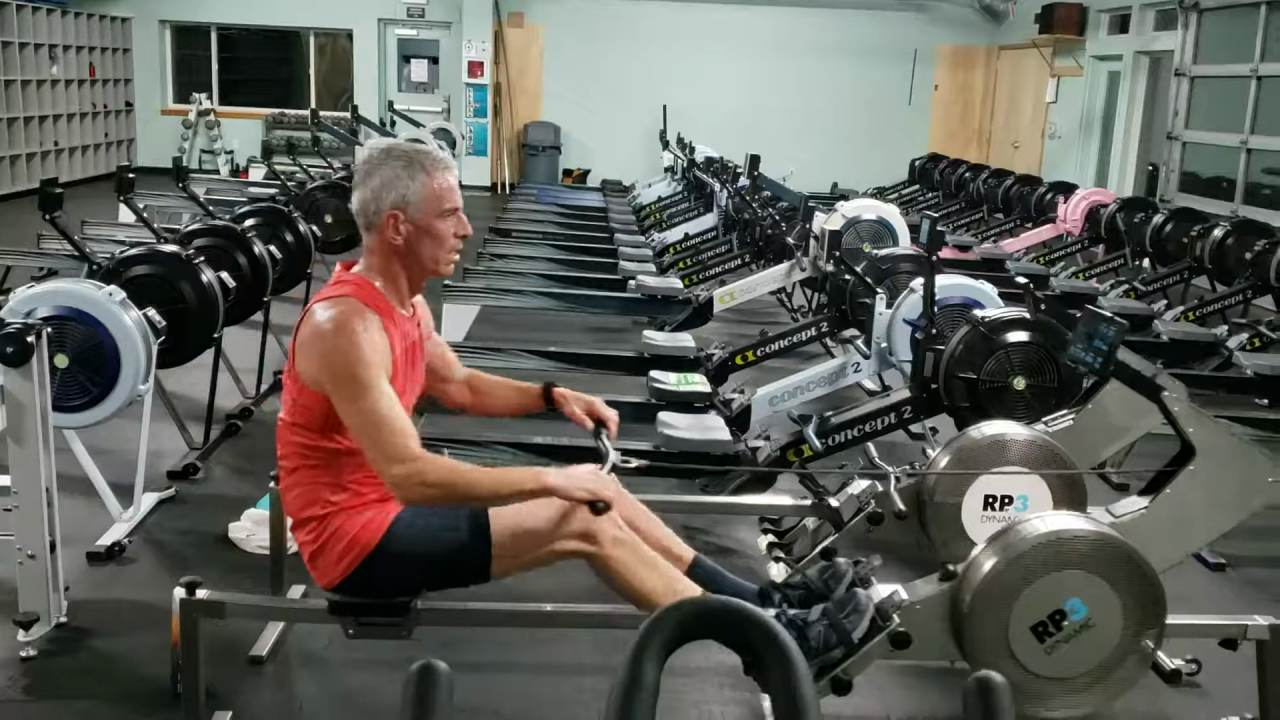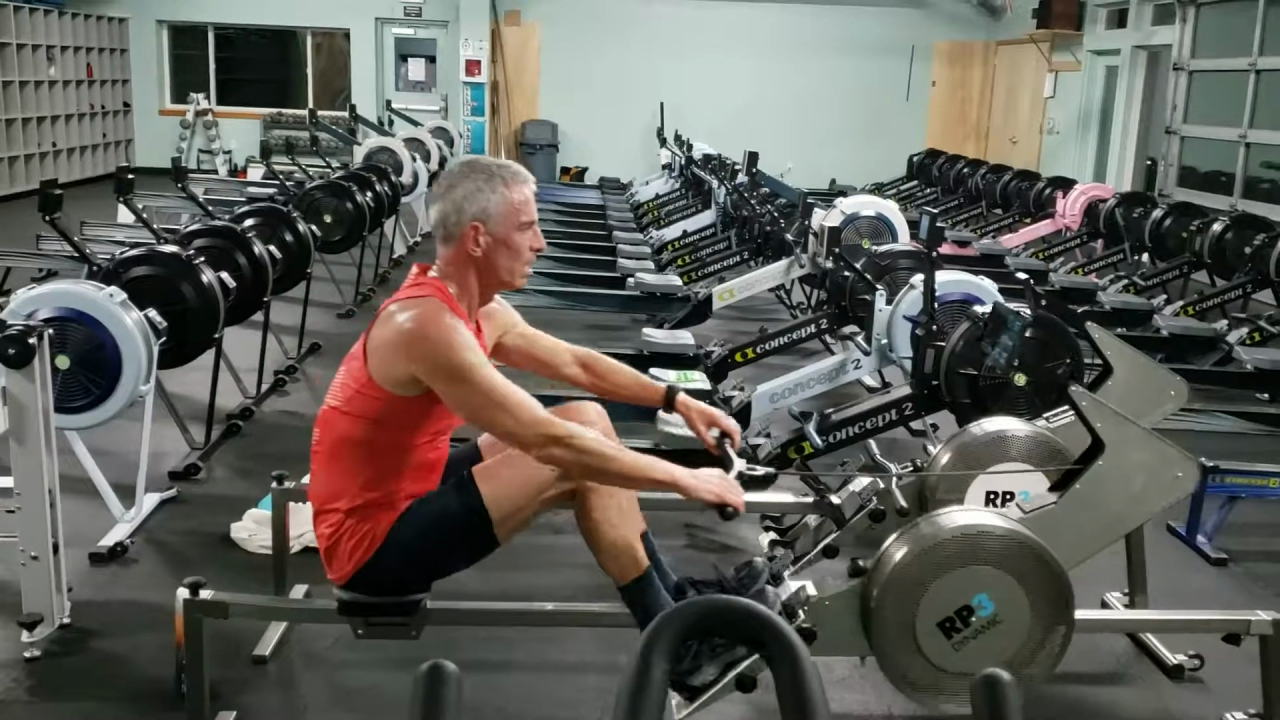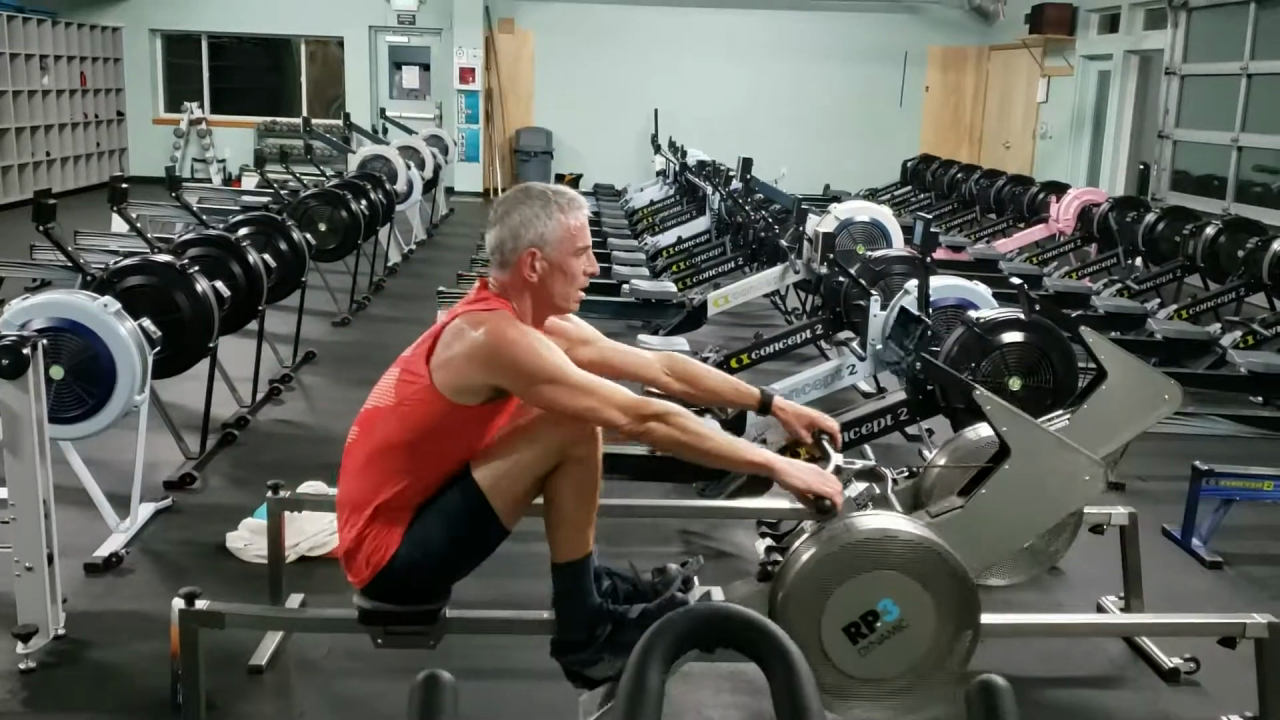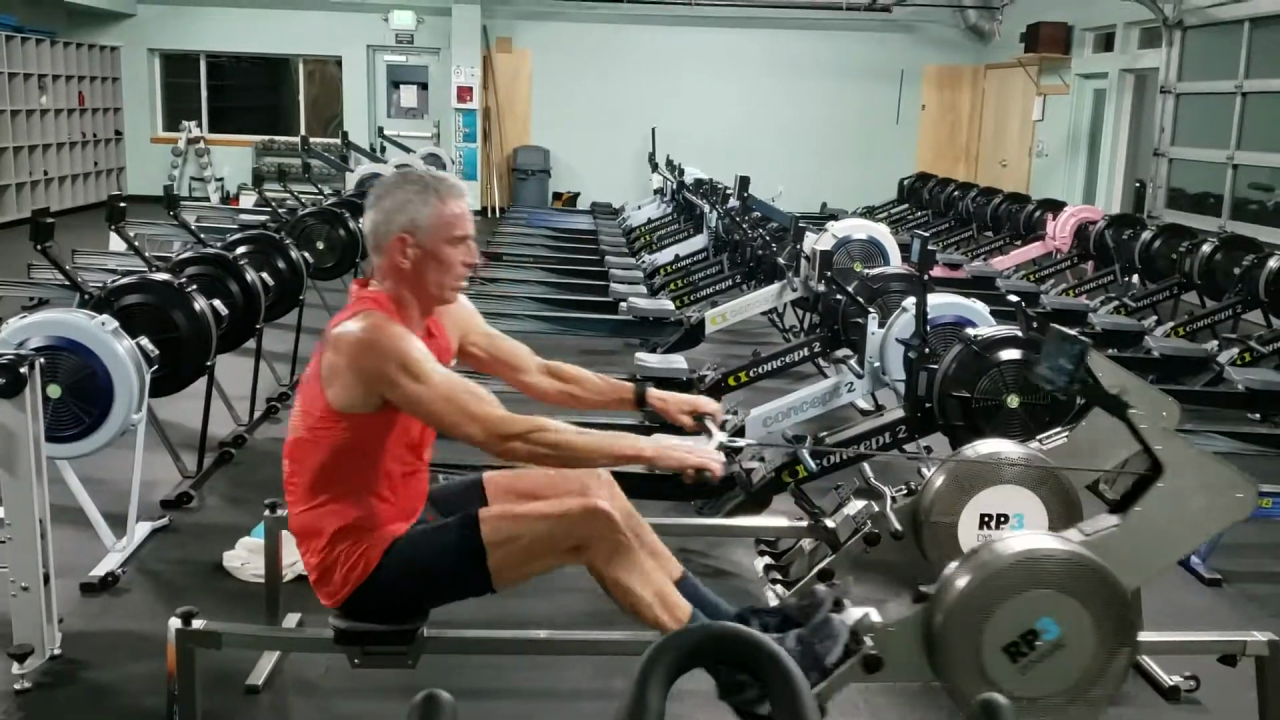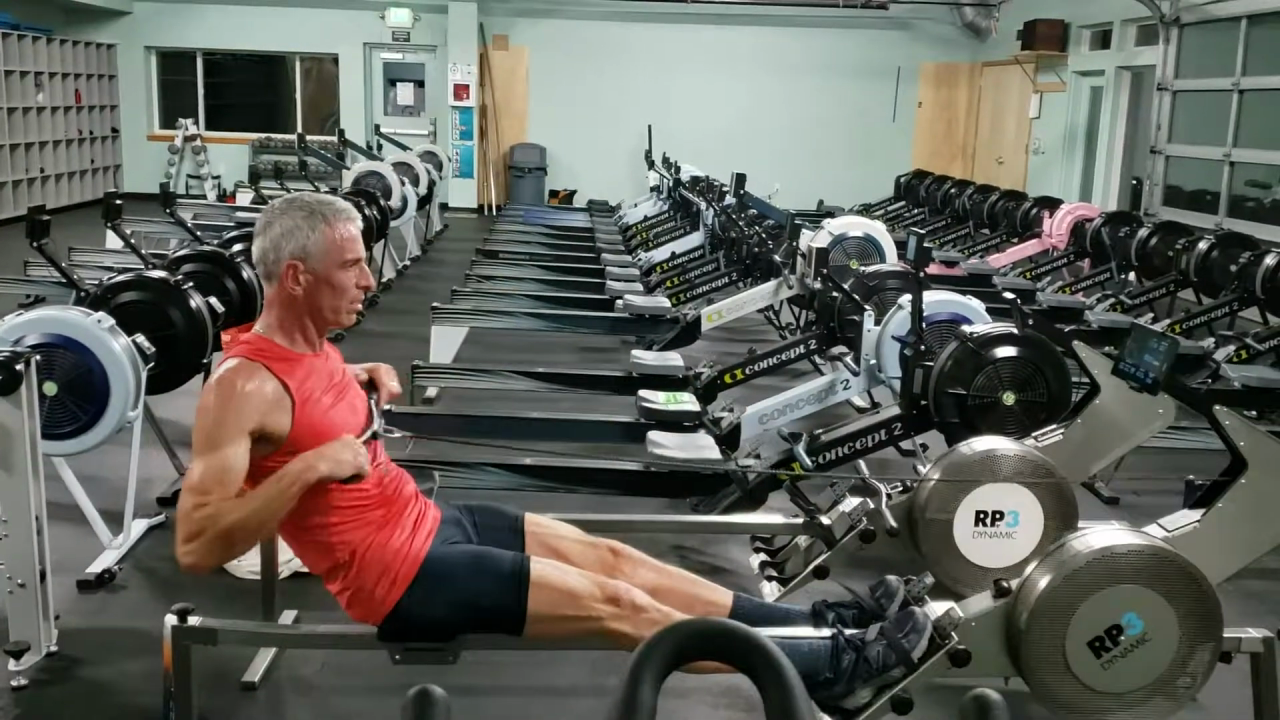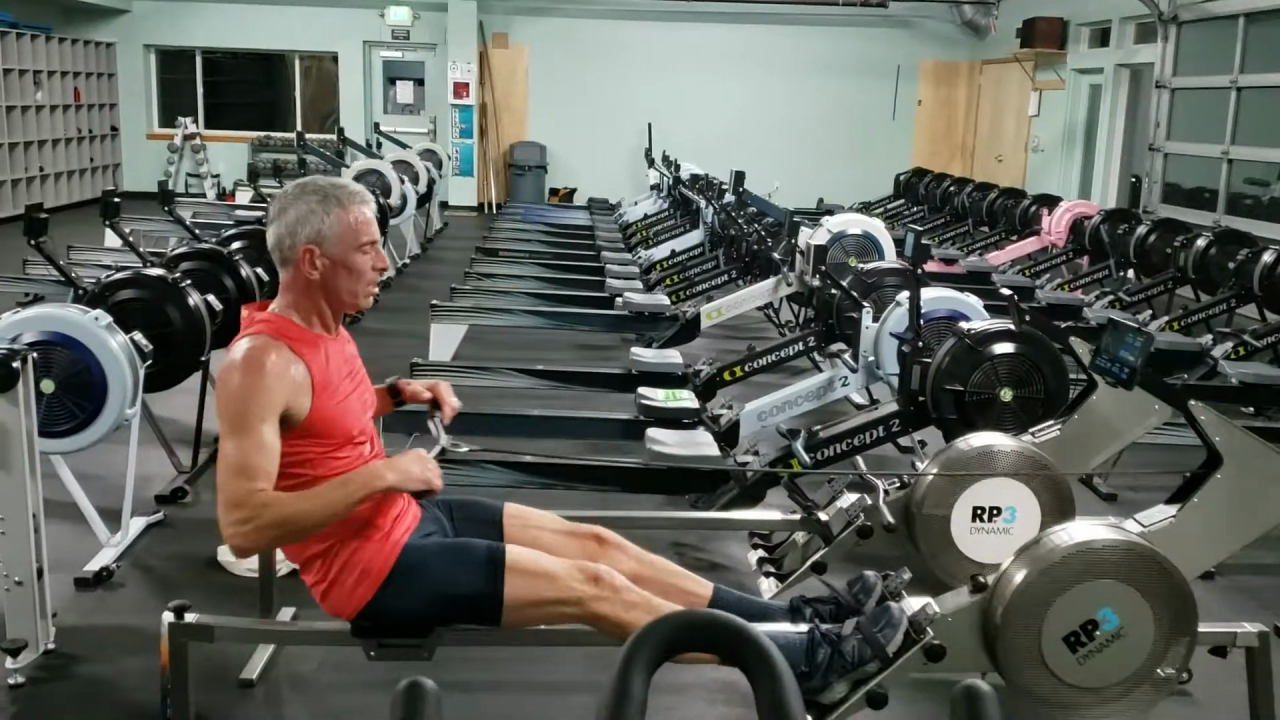
dt=0.5s
person 1, frame 1
left shoulder: (401, 302)
right shoulder: (346, 325)
left elbow: (462, 386)
right elbow: (411, 477)
left wrist: (552, 395)
right wrist: (550, 480)
left hip: (391, 506)
right hip: (355, 543)
left knee: (595, 495)
right knee: (583, 524)
left ankle: (756, 604)
person 1, frame 2
left shoulder: (473, 304)
right shoulder: (428, 326)
left elbow: (575, 362)
right elbow: (549, 443)
left wrist: (677, 401)
right wrist: (681, 479)
left hip: (407, 489)
right hip: (371, 543)
left knee: (585, 418)
right knee: (572, 455)
left ankle: (671, 597)
person 1, frame 3
left shoulder: (535, 319)
right shoulder: (497, 339)
left elbow: (662, 370)
right elbow: (646, 420)
left wrist: (775, 405)
right wrist: (777, 466)
left hip: (417, 503)
right hip: (393, 553)
left knee: (580, 412)
right knee: (576, 425)
left ankle: (589, 588)
right ankle: (582, 634)
person 1, frame 4
left shoulder: (444, 308)
right shoulder: (373, 339)
left elbow: (537, 374)
right elbow: (508, 438)
left wrist: (647, 397)
right wrist: (656, 452)
left hip: (402, 517)
right hip: (364, 566)
left knee: (589, 483)
right knee: (594, 518)
left ankle: (732, 628)
person 1, frame 5
left shoulder: (304, 341)
right shoulder: (241, 386)
right elbow: (196, 548)
left wrist: (356, 380)
right wrist: (308, 467)
left hip: (424, 524)
right hip: (398, 574)
left knee: (612, 560)
right knee: (613, 605)
left ankle: (818, 621)
right ankle: (834, 668)
person 1, frame 6
left shoulder: (320, 328)
right shoulder: (260, 364)
right elbow: (242, 528)
left wrist: (394, 392)
right wrist: (379, 472)
left hip: (406, 522)
right hip: (374, 571)
left knee: (595, 544)
right knee: (594, 587)
left ankle: (793, 619)
right ankle: (808, 661)
